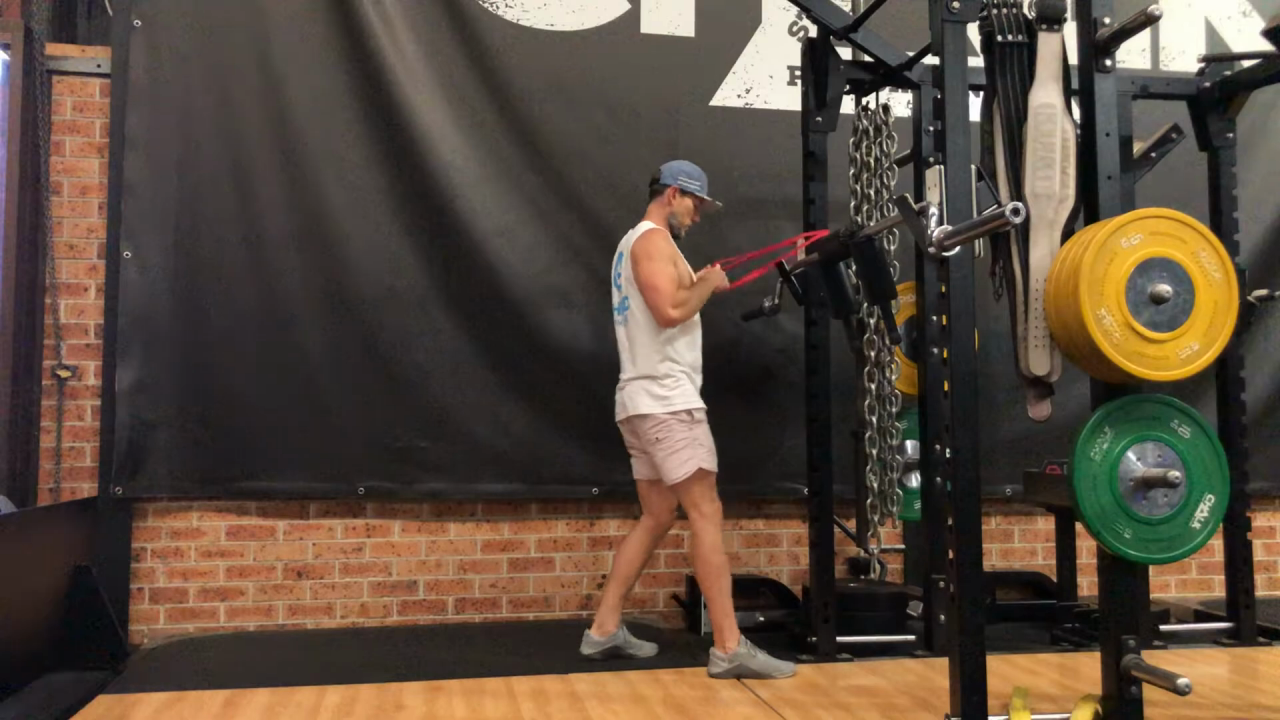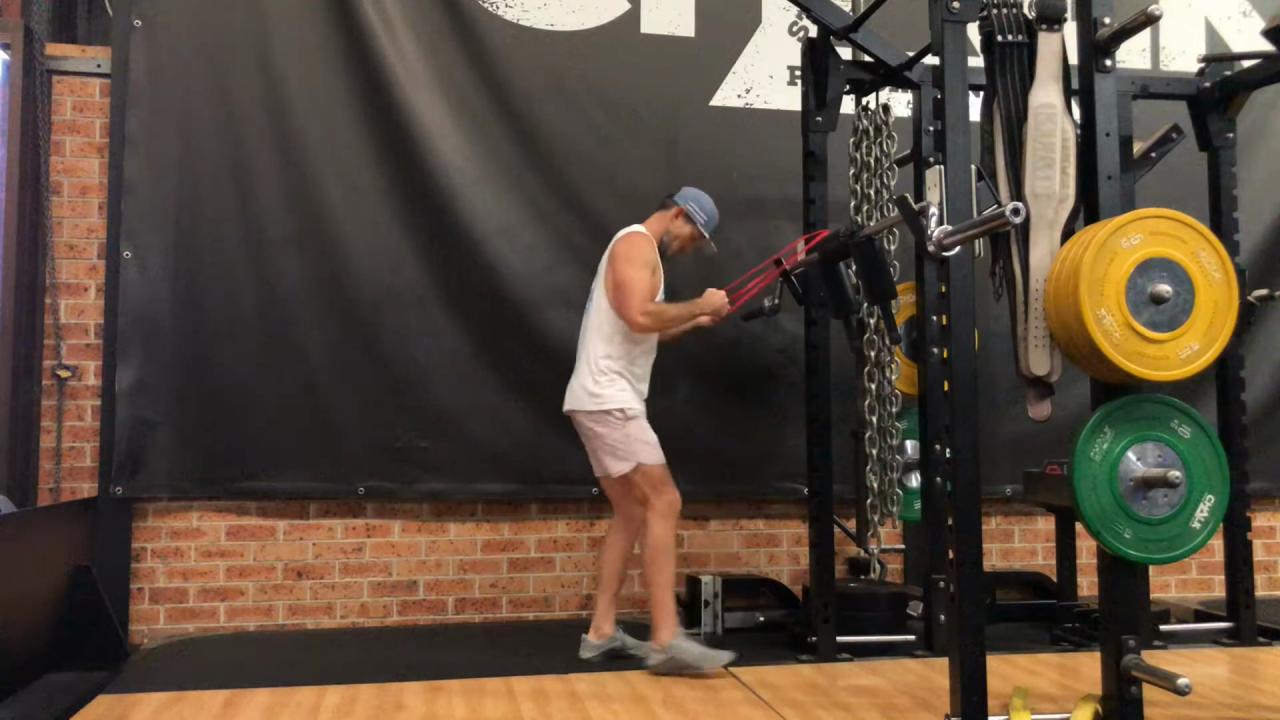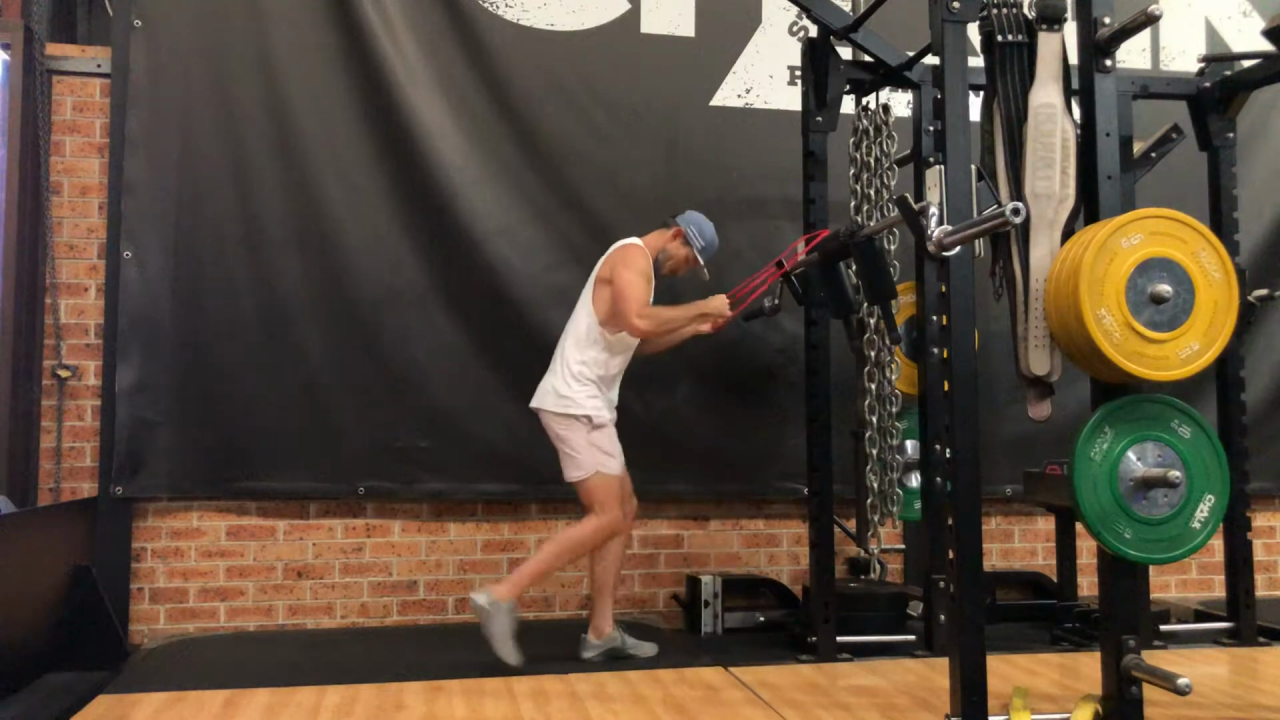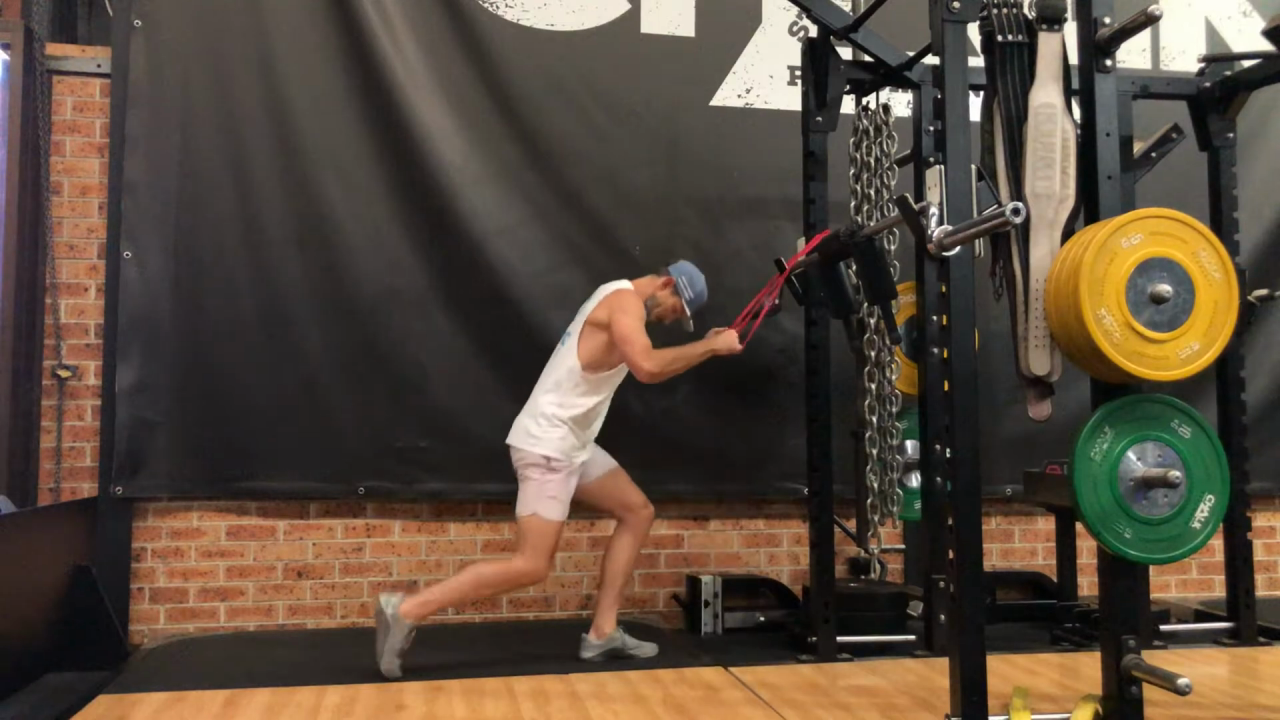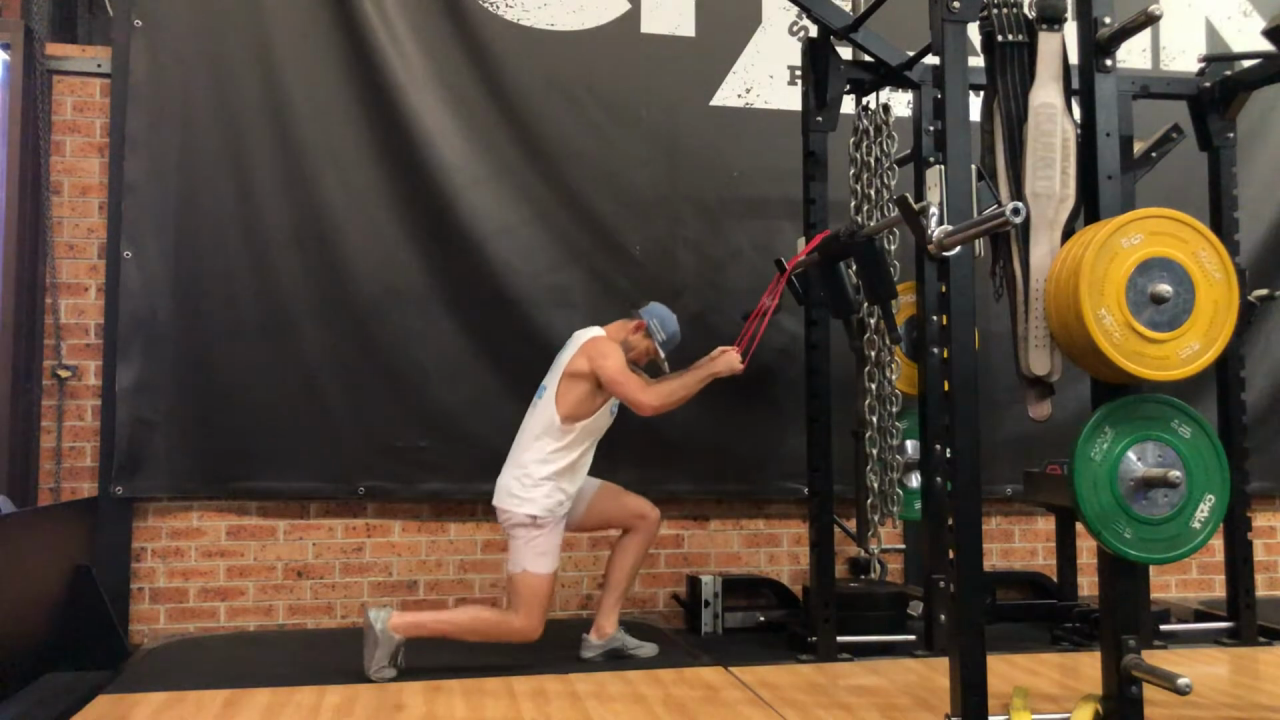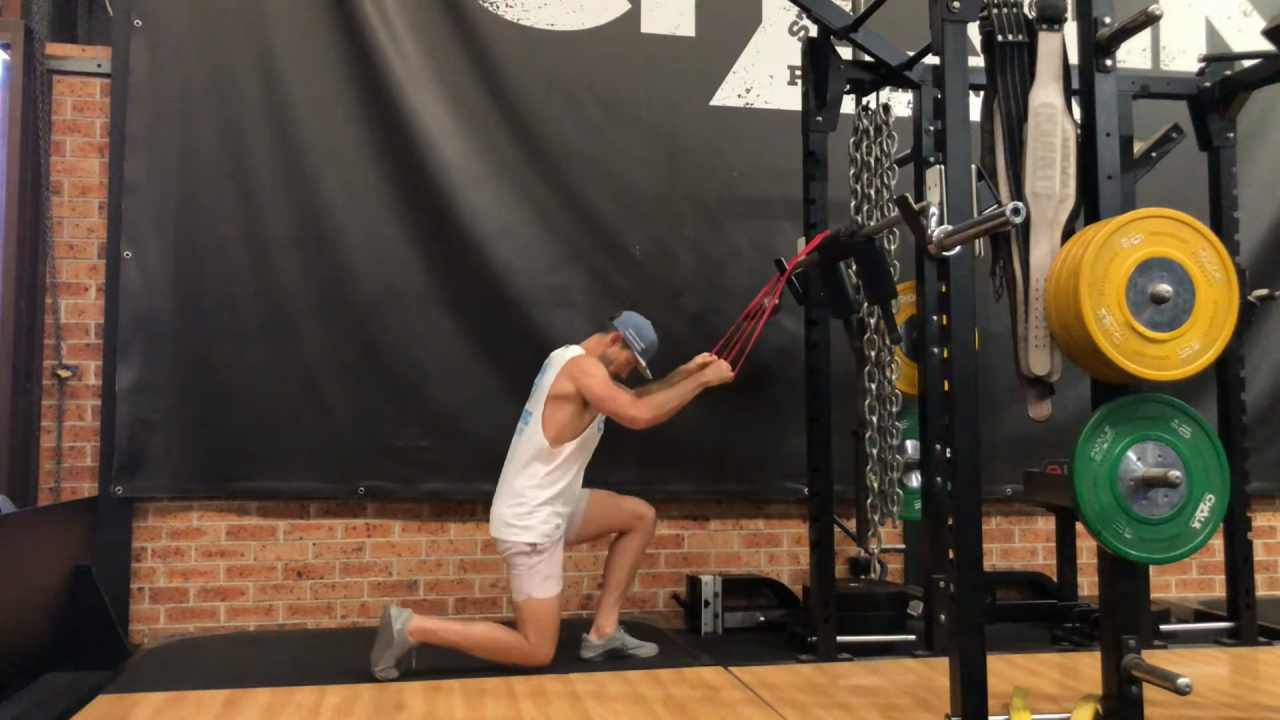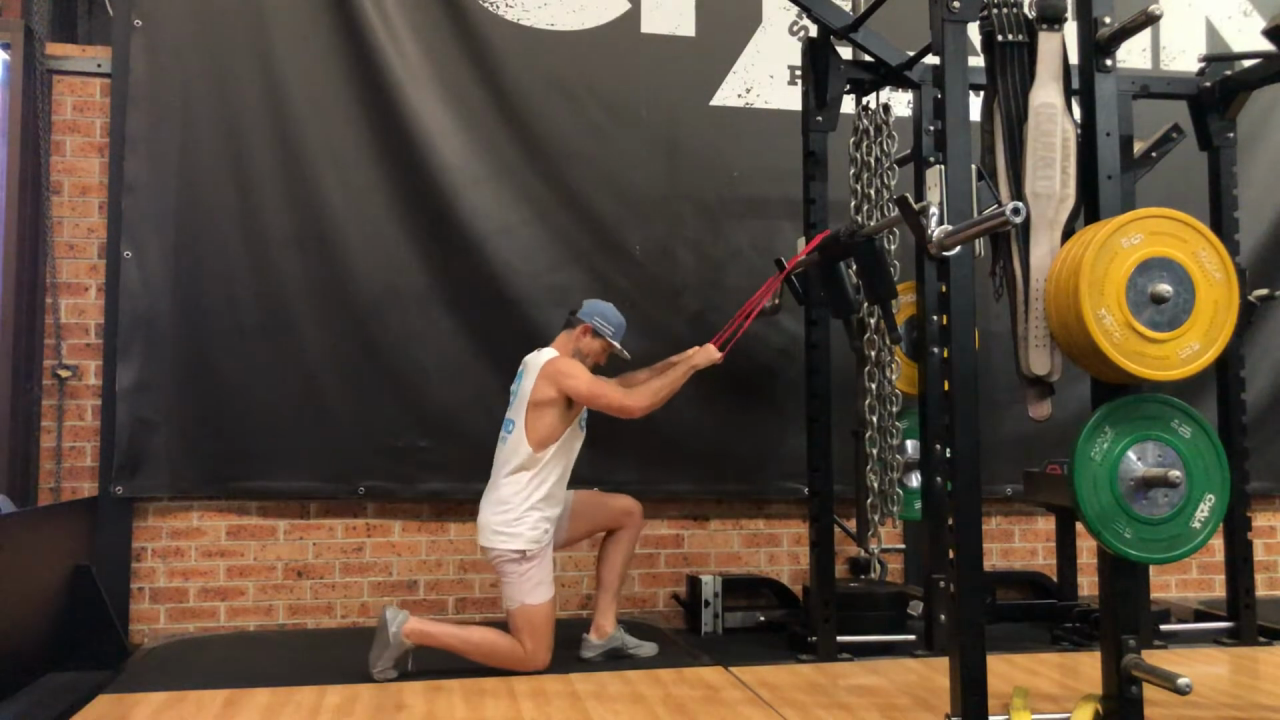
dt=0.2s
person 1, frame 1
left shoulder: (633, 243)
right shoulder: (653, 239)
right elbow: (671, 311)
left wrist: (697, 284)
right wrist: (706, 285)
left hip: (643, 403)
right hip: (667, 402)
left knee: (657, 518)
right knee: (706, 514)
left ankle: (604, 630)
right ankle: (730, 648)
person 1, frame 2
left shoulder: (636, 250)
right shoulder: (637, 243)
right elbow: (640, 316)
left wrist: (696, 319)
right wrist: (699, 305)
left hip: (605, 399)
right hip: (607, 399)
left knee: (633, 512)
right knee: (664, 504)
left ankle: (601, 632)
right ankle: (667, 639)
person 1, frame 3
left shoulder: (634, 264)
right shoulder: (633, 254)
left elbow: (636, 342)
right elbow: (640, 323)
left wrist: (698, 327)
right wrist: (700, 307)
left hip: (587, 404)
right hip: (575, 402)
left knee: (623, 510)
right knee: (609, 516)
left ankle: (602, 632)
right ankle: (501, 597)
person 1, frame 4
left shoulder: (620, 302)
right shoulder: (625, 298)
left elbow: (640, 368)
right elbow: (647, 366)
left wrist: (704, 348)
right wrist: (709, 346)
left hip: (569, 441)
right hip: (546, 442)
left knee: (639, 512)
right knee: (532, 563)
left ankle: (603, 632)
right ankle: (405, 611)
person 1, frame 5
left shoulder: (598, 345)
right shoulder: (600, 347)
left elbow: (645, 391)
right elbow: (647, 402)
left wrist: (702, 366)
right wrist: (713, 372)
left hip: (558, 484)
right hip: (532, 496)
left knee: (646, 518)
right knee: (525, 623)
left ankle: (603, 632)
right ankle: (394, 625)
person 1, frame 6
left shoulder: (573, 363)
right shoulder: (582, 366)
left elbow: (632, 401)
right elbow: (639, 416)
left wrist: (686, 371)
right wrist: (704, 380)
left hip: (549, 507)
right hip: (529, 524)
left knee: (641, 517)
right knee: (537, 651)
left ankle: (603, 632)
right ankle: (410, 627)
person 1, frame 7
left shoulder: (545, 363)
right shoulder: (559, 369)
left elbow: (616, 387)
right elbow: (632, 405)
left wrist: (676, 361)
right wrist: (693, 365)
left hip: (532, 514)
right hip: (517, 532)
left knee: (628, 512)
right knee: (533, 658)
left ankle: (602, 632)
right ankle: (407, 628)
